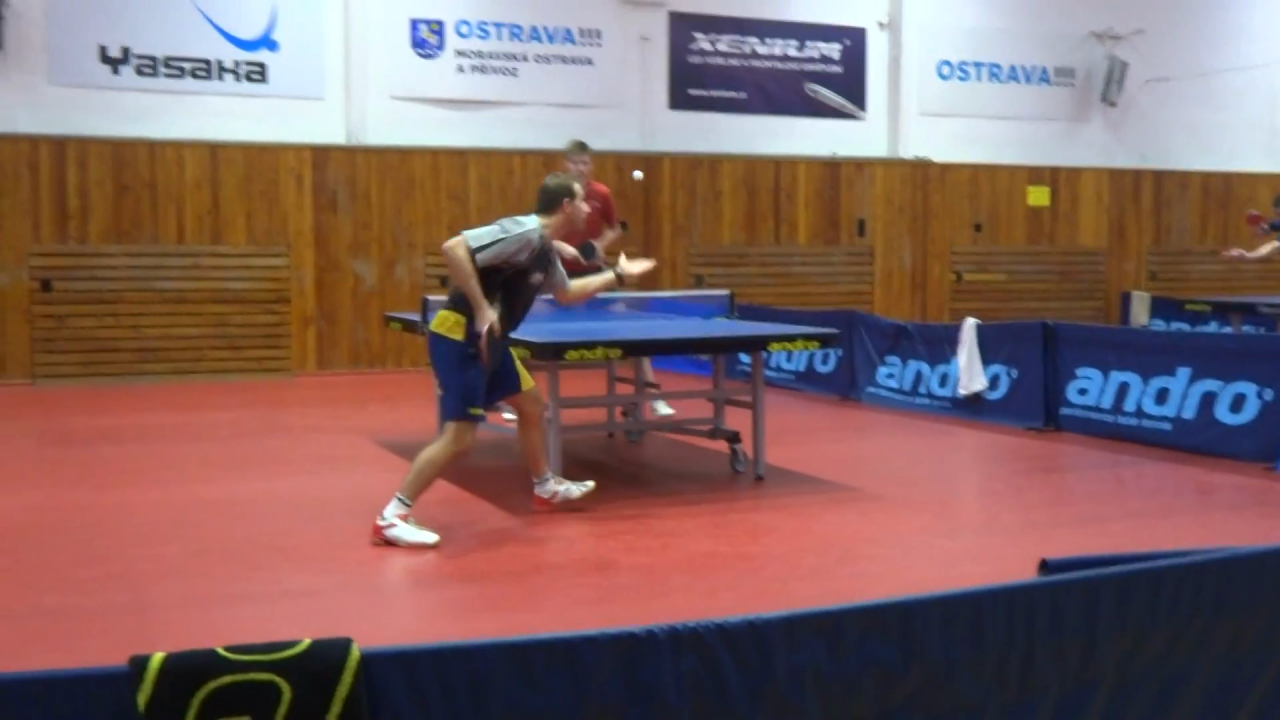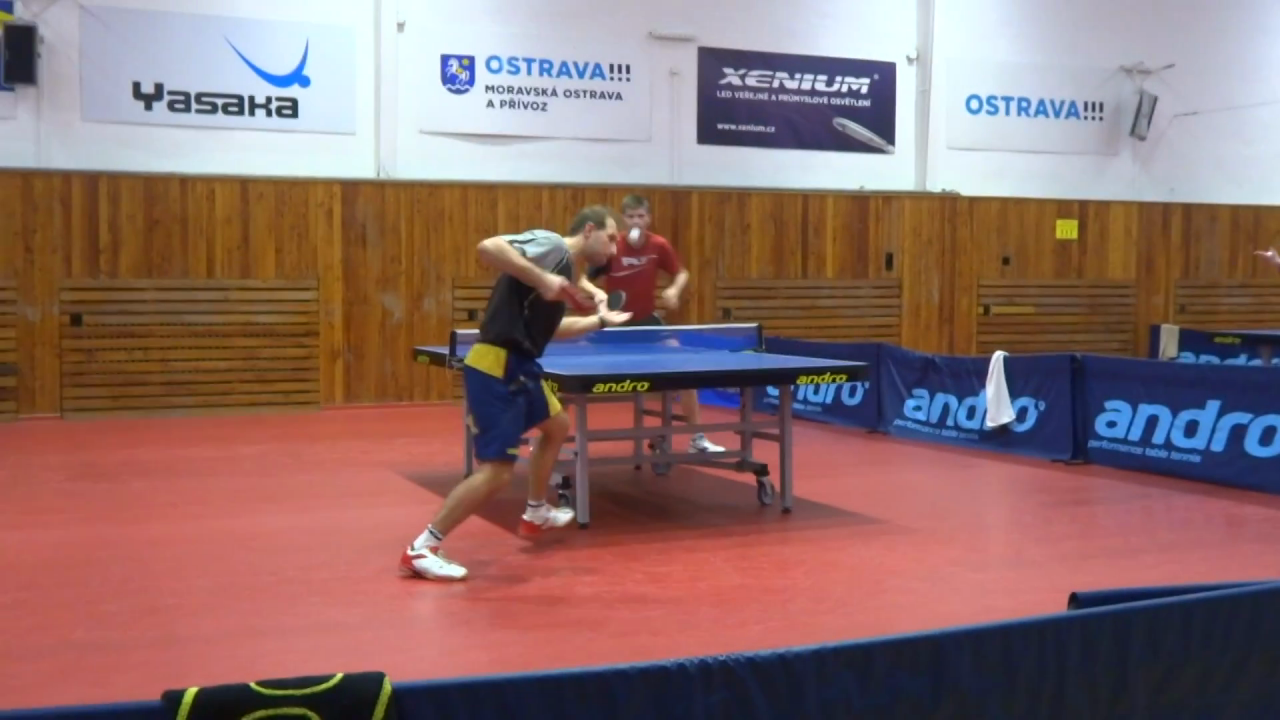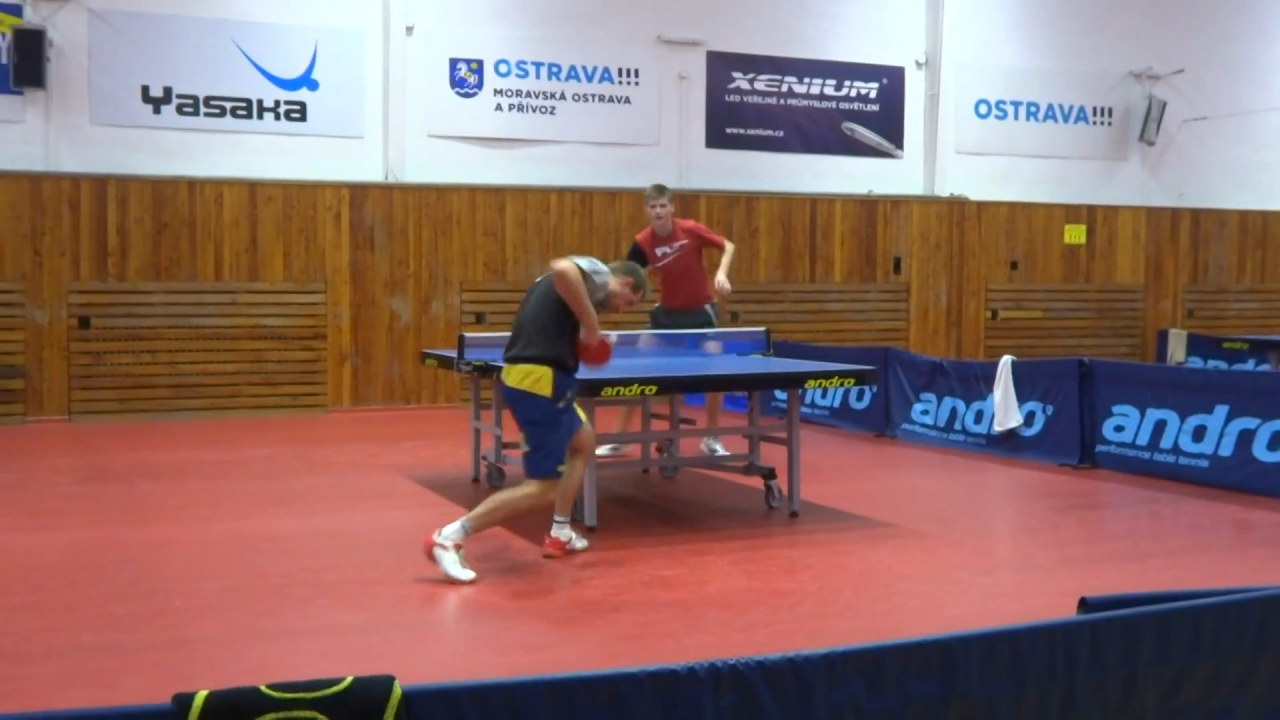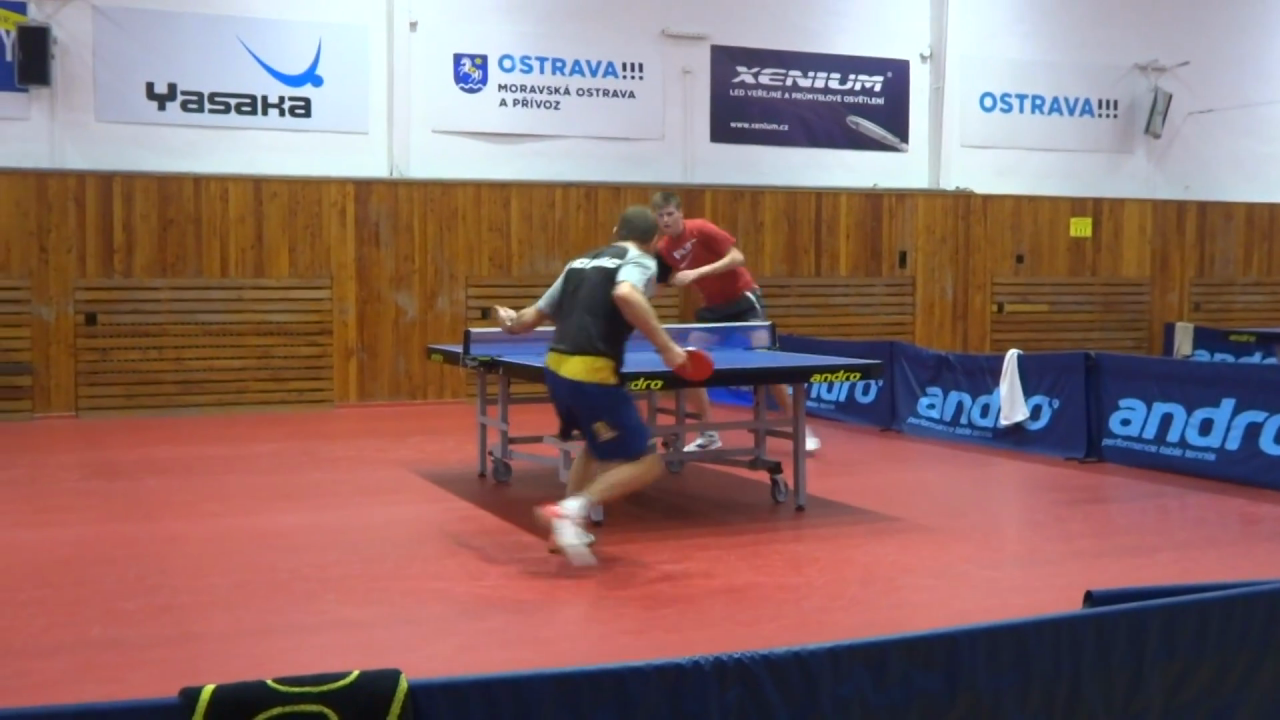
dt=0.2s
person 1, frame 1
left shoulder: (545, 248)
right shoulder: (527, 231)
left elbow: (565, 293)
right elbow: (452, 247)
left wrist: (616, 275)
right wrist: (480, 308)
left hip: (487, 337)
right hip: (460, 336)
left knee: (532, 407)
right knee: (460, 432)
left ankle: (546, 488)
right ankle: (392, 518)
person 1, frame 2
left shoulder: (561, 260)
right shoulder: (551, 246)
left elbow: (551, 328)
right elbow: (487, 247)
left wrist: (600, 321)
right wrist: (540, 278)
left hip: (514, 366)
right hip: (498, 368)
left knee: (555, 428)
right knee: (496, 472)
left ankle: (536, 514)
right ankle: (421, 550)
person 1, frame 3
left shoulder: (555, 290)
right shoulder: (597, 273)
right elbow: (561, 267)
right wrist: (590, 323)
left hip: (521, 378)
right hip: (538, 383)
left knee: (582, 440)
right knee: (541, 487)
left ankle: (561, 533)
right ankle: (448, 540)
person 1, frame 4
left shoulder: (580, 263)
right shoulder: (642, 263)
left elbow: (531, 317)
right elbow: (626, 294)
left wrist: (512, 322)
right wrist: (666, 347)
left hip: (558, 369)
right hip: (594, 376)
left knee: (598, 448)
right knee: (645, 466)
left ankle: (569, 526)
right ankle: (570, 511)
person 2, frame 1
left shoulder: (602, 194)
left elbow: (616, 228)
left wrist: (602, 243)
right wrist: (562, 246)
left hip: (595, 273)
right hip: (562, 274)
left ankle: (653, 397)
person 2, frame 2
left shoulder: (659, 245)
left elbow: (680, 272)
right elbow: (584, 281)
left wrist: (674, 290)
right wrist: (596, 292)
left hip: (646, 319)
left ankle: (696, 439)
person 2, frame 3
left shoulder: (691, 229)
right shoulder: (642, 241)
left elbow: (728, 246)
left wrist: (721, 273)
left hip: (701, 308)
right hip: (667, 312)
left ankle: (711, 439)
person 2, frame 4
left shoulder: (701, 229)
right shoulder: (662, 249)
left elbow: (737, 258)
right elbow: (661, 283)
left wrist: (698, 272)
left hip: (741, 296)
right hip: (713, 306)
left ankle: (801, 428)
right ankle: (710, 434)
